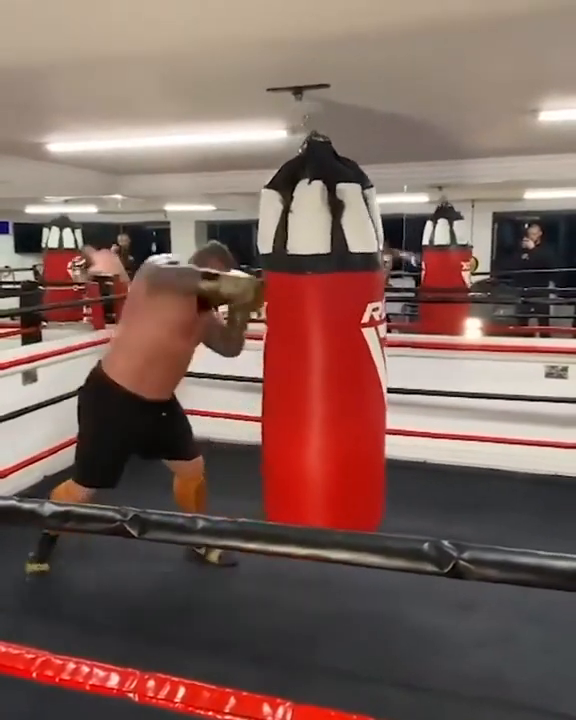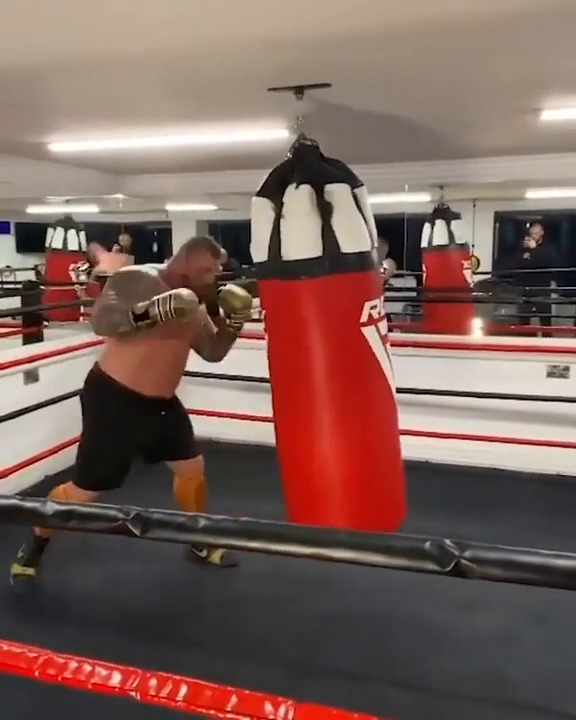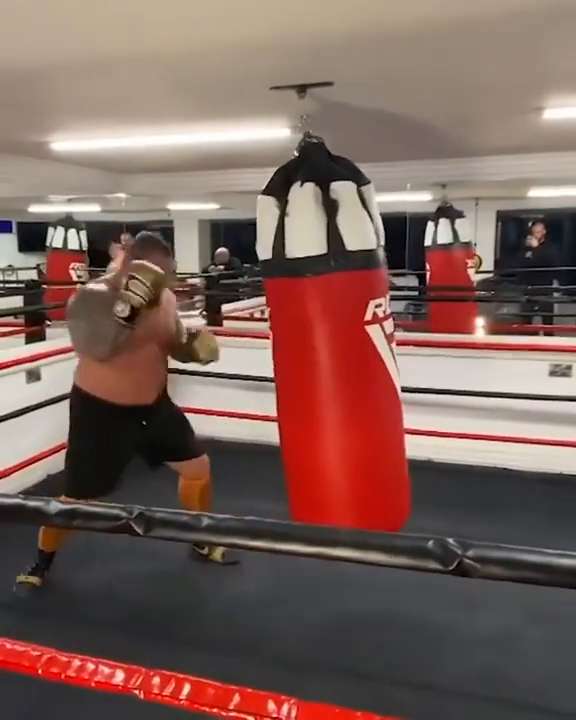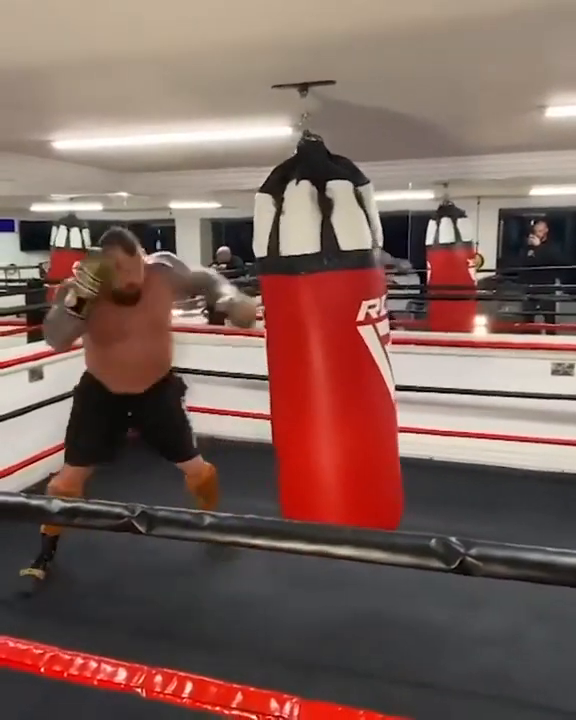
dt=0.2s
person 1, frame 1
left shoulder: (204, 309)
right shoulder: (164, 272)
left elbow: (229, 347)
right elbow: (165, 276)
left wrist: (239, 310)
right wrist: (218, 282)
left hip: (159, 402)
right hip: (113, 398)
left knee: (192, 470)
right knee: (85, 486)
right ankle: (46, 541)
person 1, frame 2
left shoulder: (194, 307)
right shoulder: (137, 279)
left elbow: (214, 352)
right elbow: (103, 320)
left wrist: (235, 319)
right wrist: (154, 311)
left hip: (161, 401)
right hip: (114, 397)
left knee: (193, 468)
right knee: (85, 489)
left ankle: (198, 542)
right ankle: (35, 544)
person 1, frame 3
left shoulder: (165, 298)
right shoulder: (91, 298)
left elbow: (179, 349)
right elbow: (98, 348)
left wrist: (198, 345)
right wrist: (131, 302)
left hip: (153, 405)
right hip: (99, 410)
left knee: (198, 466)
right knee: (78, 499)
left ankle: (200, 540)
right ankle: (41, 562)
person 1, frame 4
left shoulder: (163, 270)
right shoulder: (77, 288)
left elbow: (205, 279)
right elbow: (57, 339)
left wrist: (231, 299)
right wrist: (81, 294)
left hip: (157, 388)
right hip: (102, 391)
left knee: (194, 466)
right knee: (72, 472)
right ankle: (46, 552)
